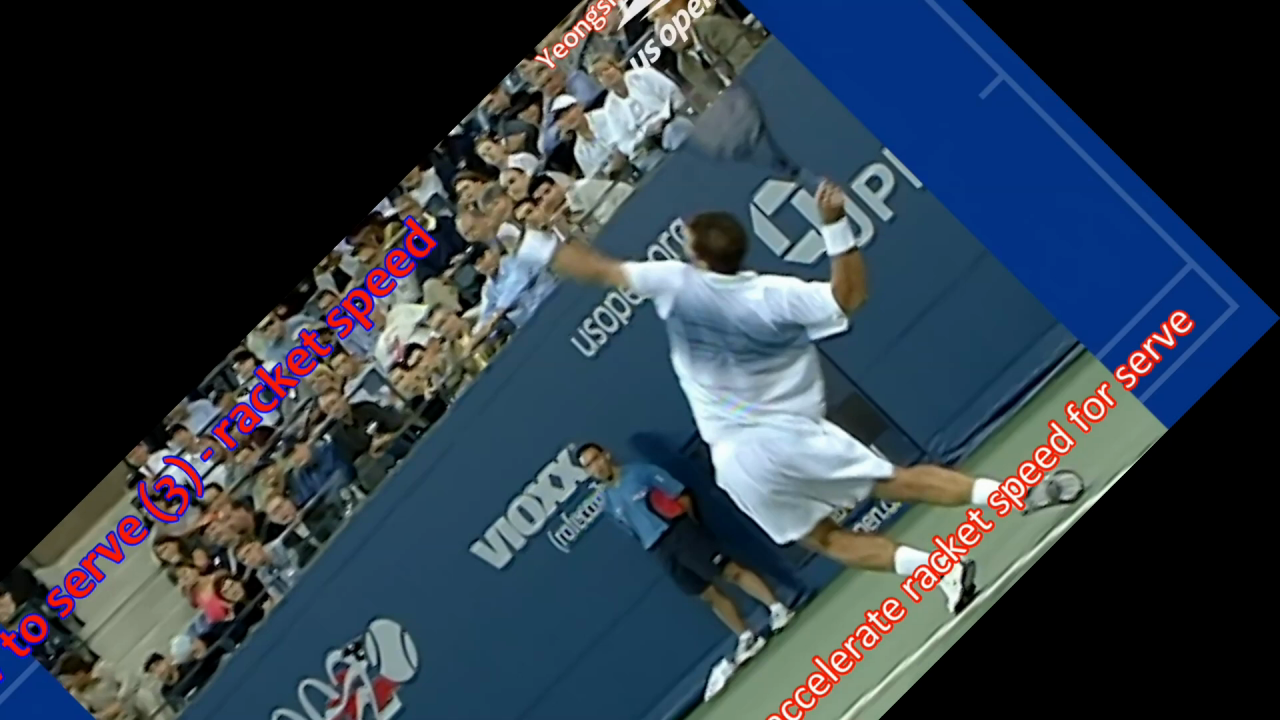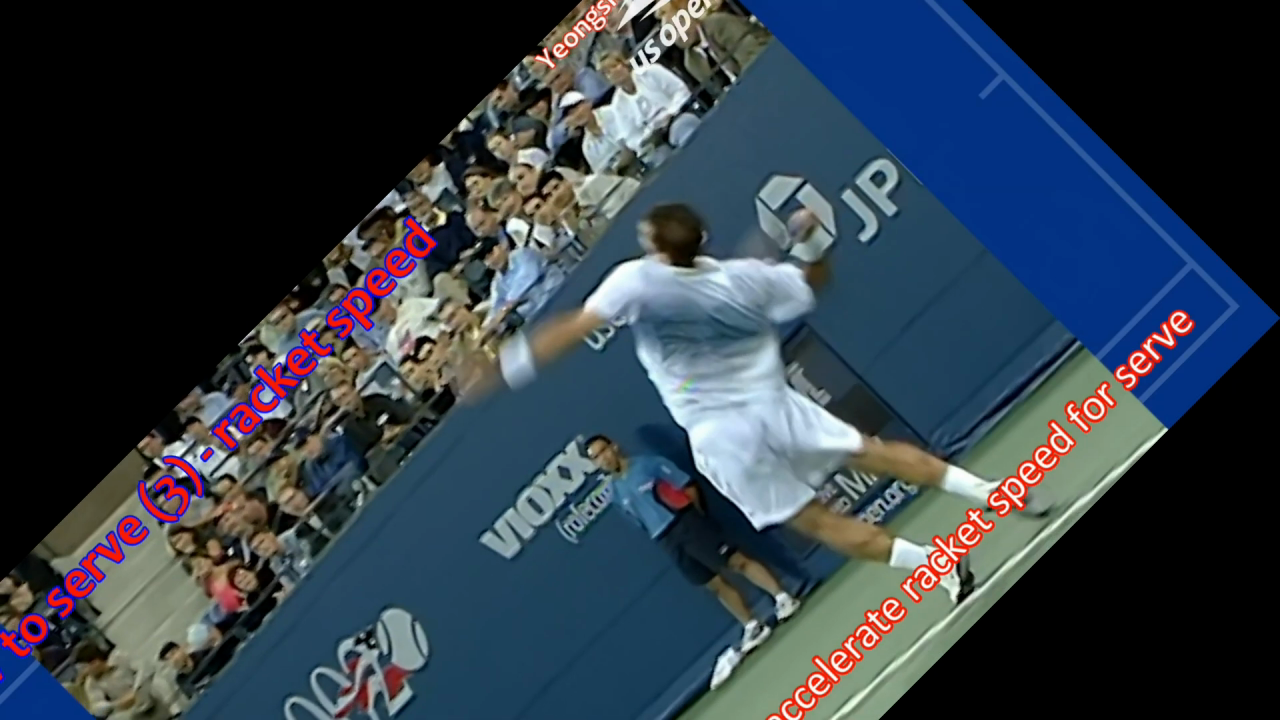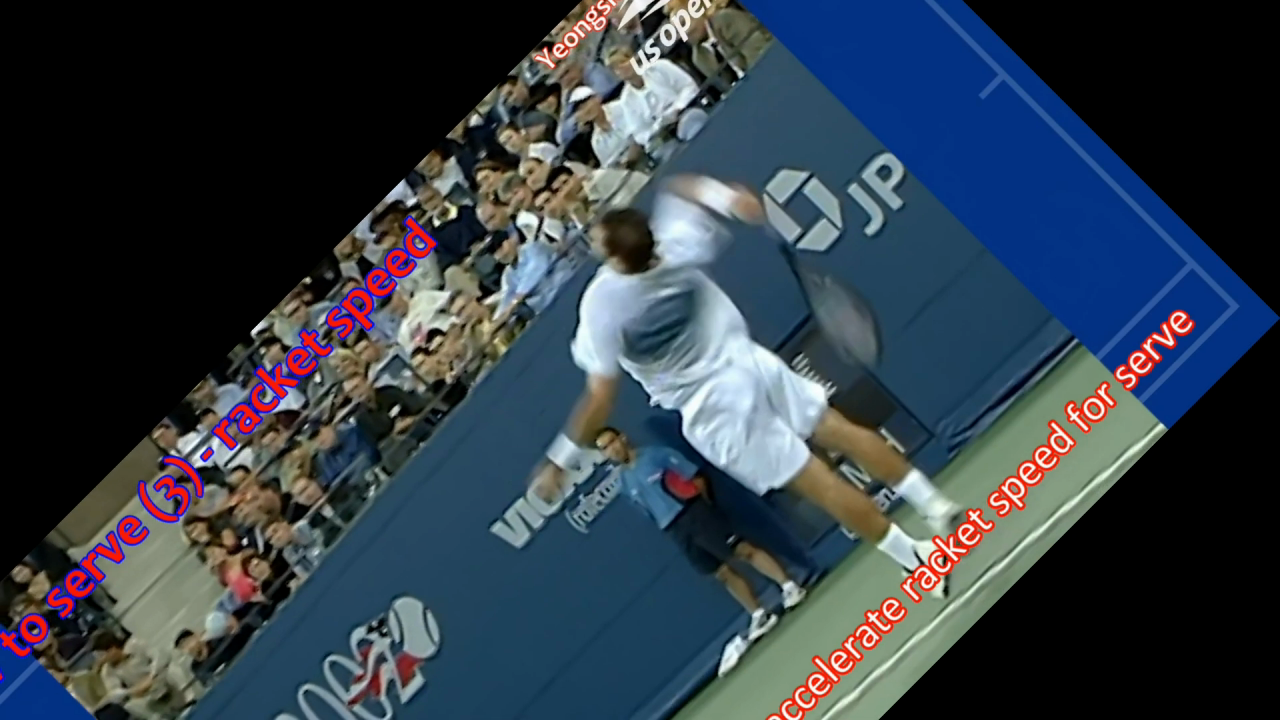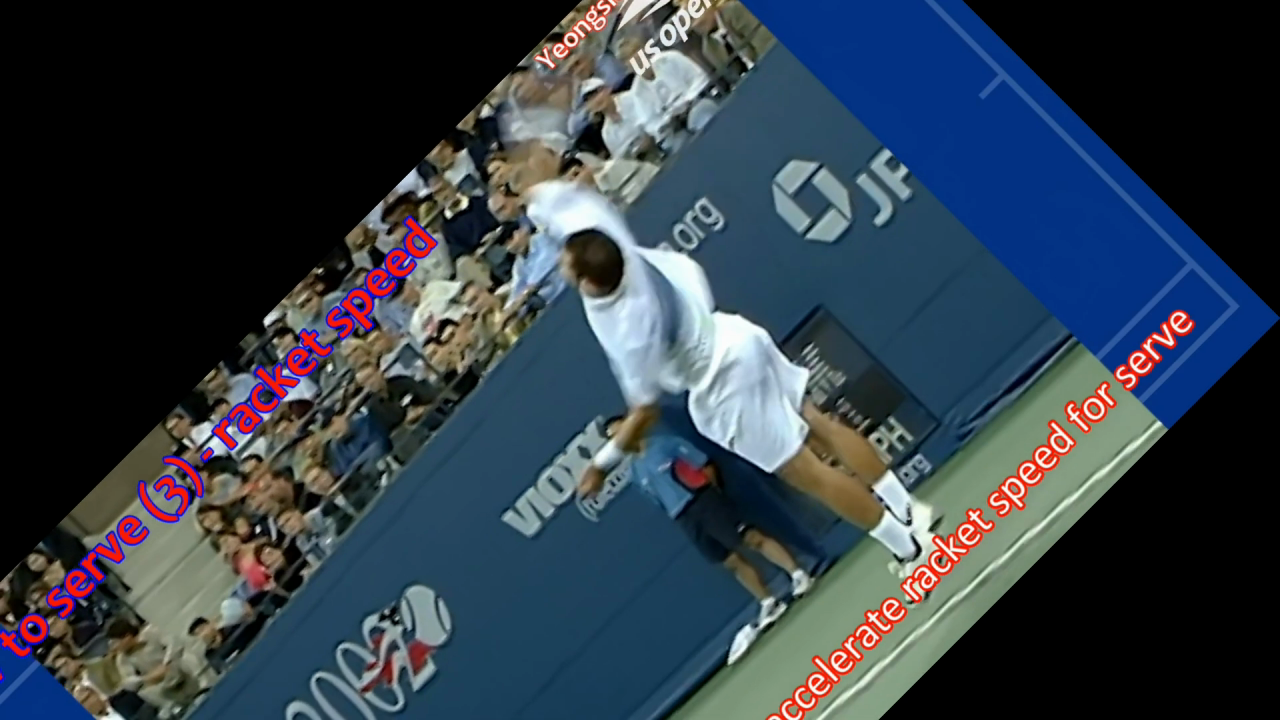
dt=0.7s
person 1, frame 1
left shoulder: (678, 285)
right shoulder: (778, 295)
left elbow: (602, 270)
right elbow: (850, 297)
left wrist: (536, 246)
right wrist: (836, 225)
left hip: (740, 460)
right hip: (795, 436)
left knee: (825, 540)
right knee: (900, 482)
left ankle: (938, 570)
person 1, frame 2
left shoulder: (638, 281)
right shoulder: (744, 276)
left elbow: (574, 328)
right elbow: (814, 284)
left wrist: (503, 363)
right wrist: (807, 239)
left hip: (720, 439)
right hip: (775, 407)
left knee: (815, 522)
right knee: (876, 453)
left ankle: (932, 563)
right ankle: (991, 489)
person 1, frame 3
left shoulder: (603, 305)
right shoulder: (678, 247)
left elbow: (600, 396)
right elbow: (687, 189)
left wrist: (560, 461)
right wrist: (727, 196)
left hip: (716, 410)
right hip: (752, 366)
left knee: (818, 482)
right knee: (841, 431)
left ankle: (918, 559)
right ankle: (936, 506)
person 1, frame 4
left shoulder: (629, 337)
right shoulder: (611, 246)
left elbow: (644, 413)
left wrist: (602, 462)
left hip: (723, 386)
right hip: (733, 337)
left knee: (804, 469)
right knee: (817, 423)
left ankle: (908, 546)
right ankle: (908, 510)
person 2, frame 1
left shoulder: (640, 472)
right shoulder: (608, 502)
left elbow: (682, 496)
right elbow: (634, 531)
left wrist: (687, 523)
left hip: (679, 531)
right hip: (662, 550)
left knee: (730, 571)
right knee: (709, 594)
left ankle: (777, 608)
right ankle: (747, 638)
person 2, frame 2
left shoulder: (647, 464)
right shoulder: (615, 493)
left elbow: (688, 488)
right elbow: (638, 523)
left wrist: (694, 513)
left hip: (686, 523)
right hip: (667, 541)
left knee: (736, 561)
right knee: (716, 584)
left ankle: (783, 598)
right ankle: (753, 629)
person 2, frame 3
left shoulder: (655, 455)
right shoulder: (624, 482)
left elbow: (696, 478)
right elbow: (648, 511)
left wrist: (703, 510)
left hip: (693, 512)
right hip: (676, 531)
left knee: (743, 550)
right knee: (723, 574)
left ankle: (789, 586)
right ankle: (760, 617)
person 2, frame 4
left shoulder: (666, 443)
right shoulder: (634, 470)
left elbow: (706, 466)
right elbow: (659, 499)
left wrist: (712, 492)
left hip: (704, 500)
right hip: (686, 519)
left knee: (752, 538)
right knee: (732, 562)
left ankle: (797, 573)
right ankle: (769, 604)
